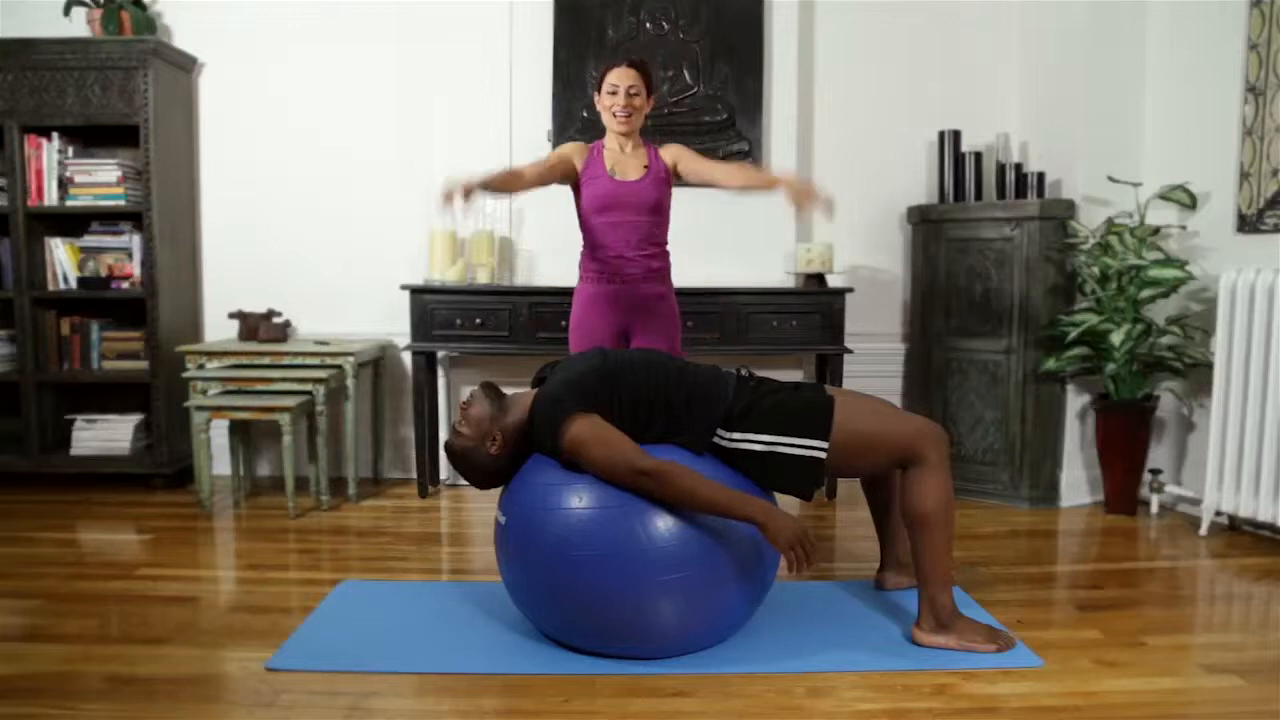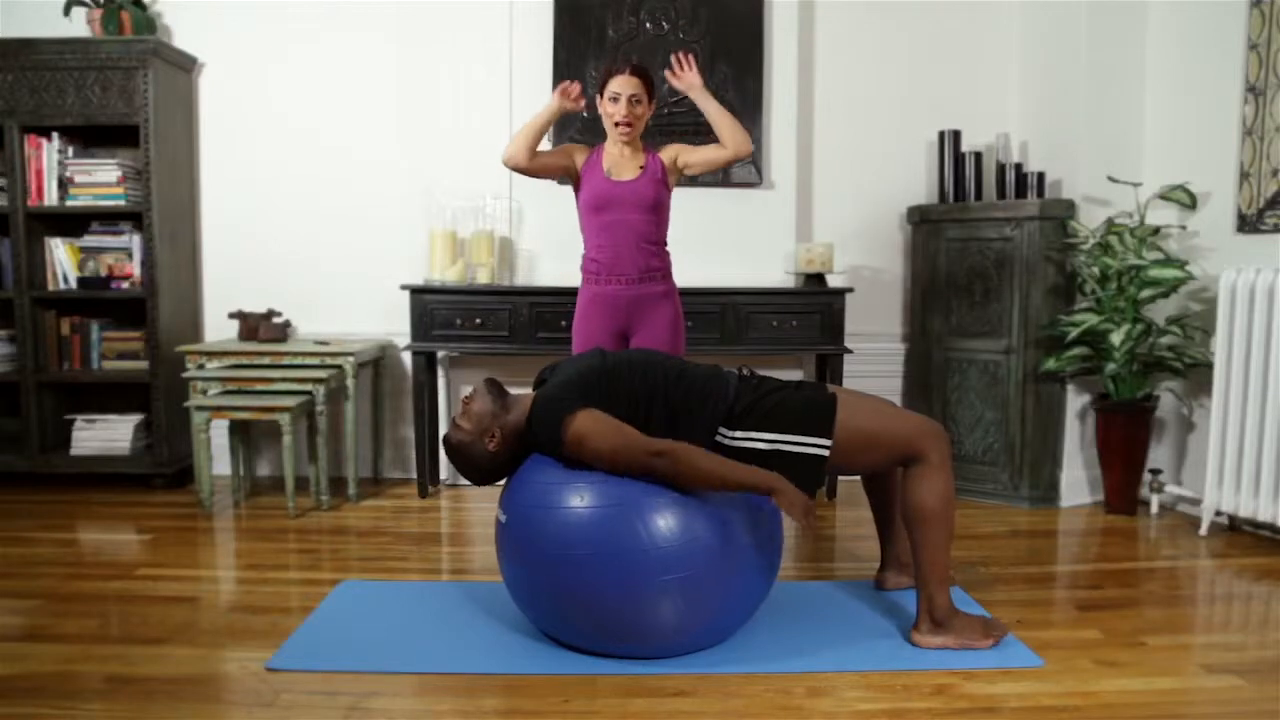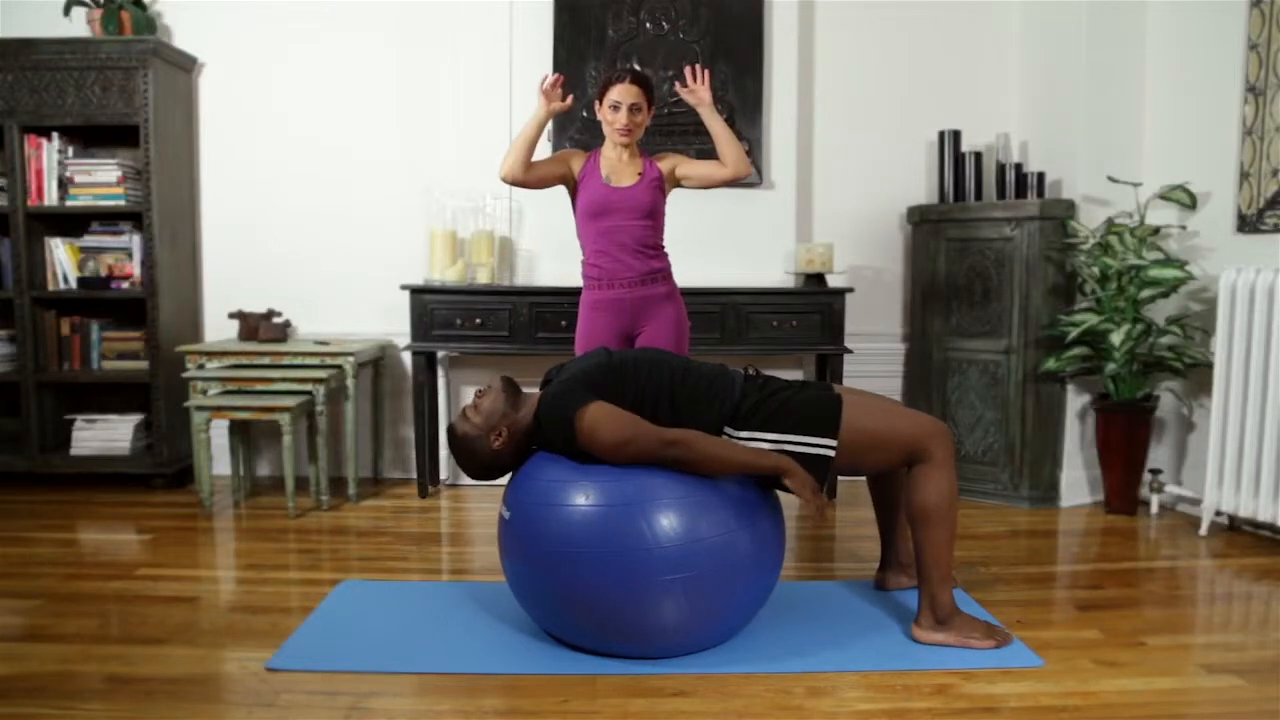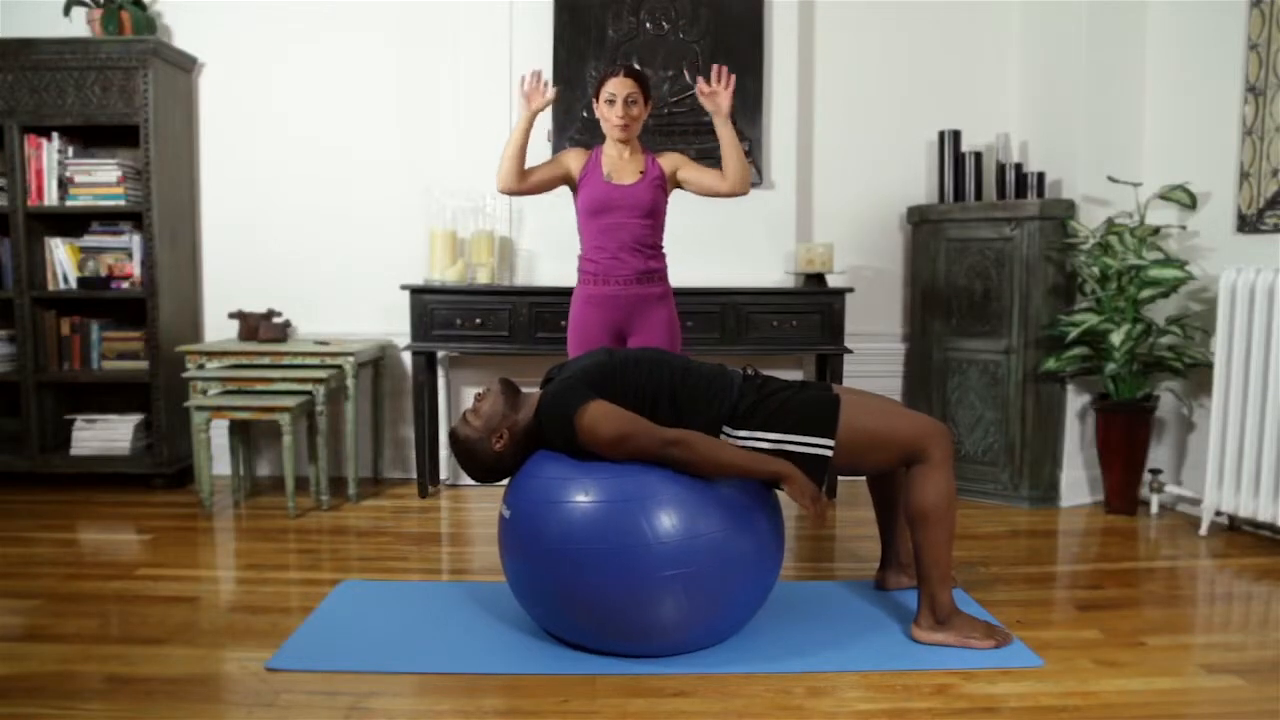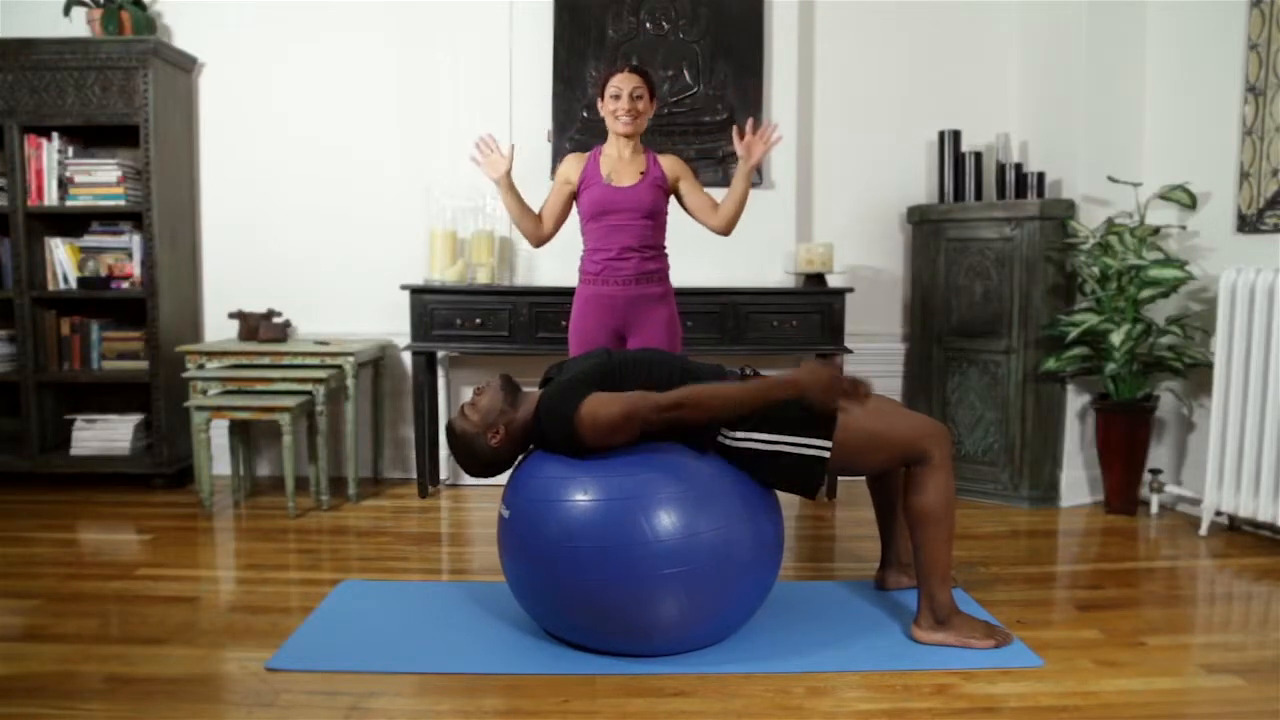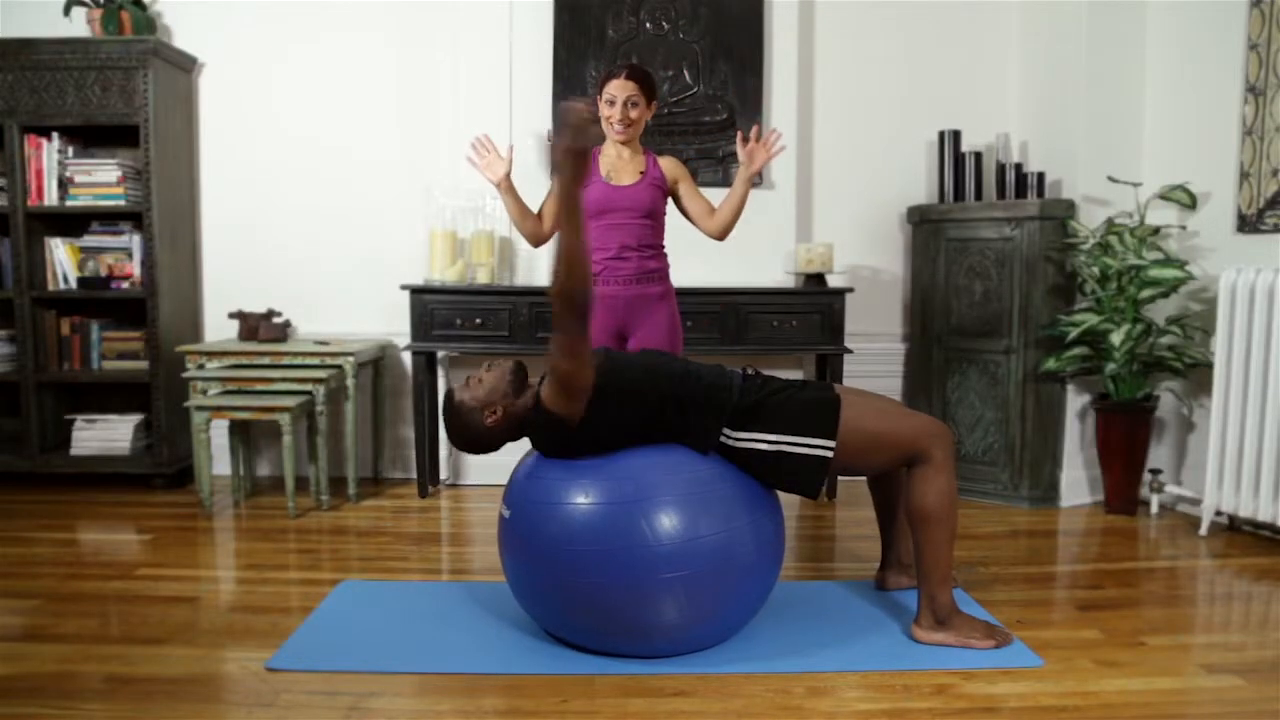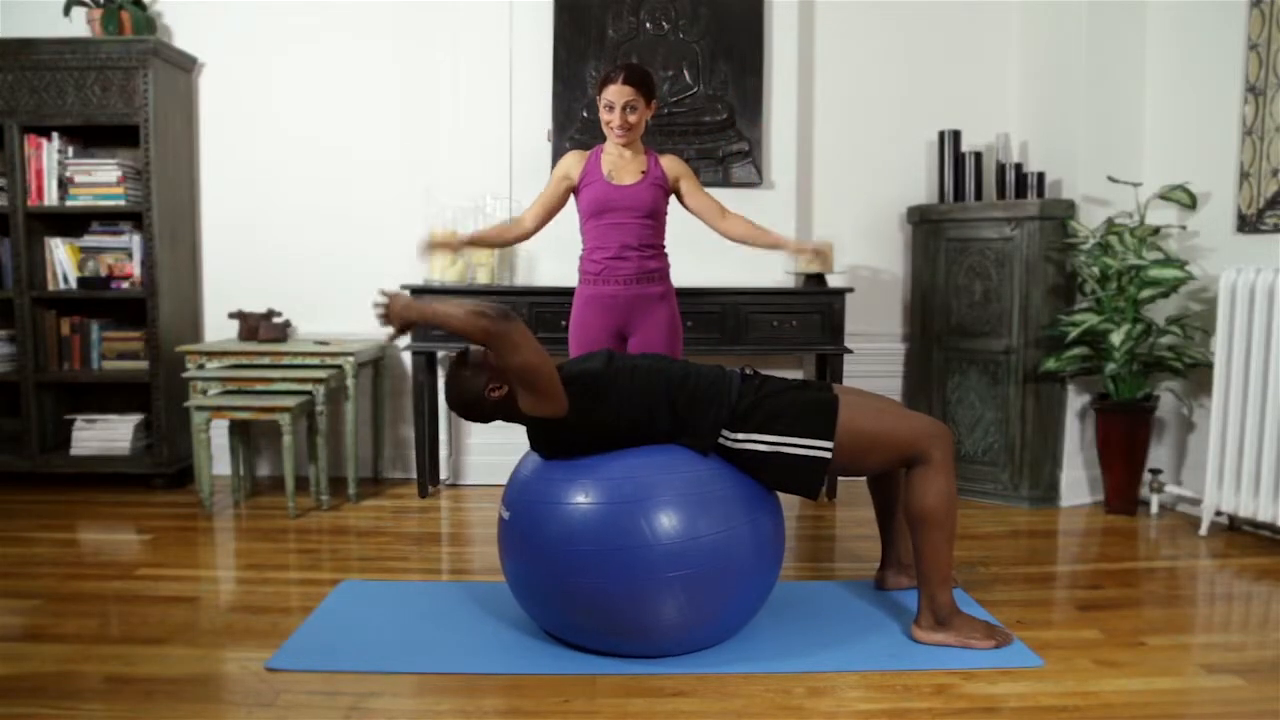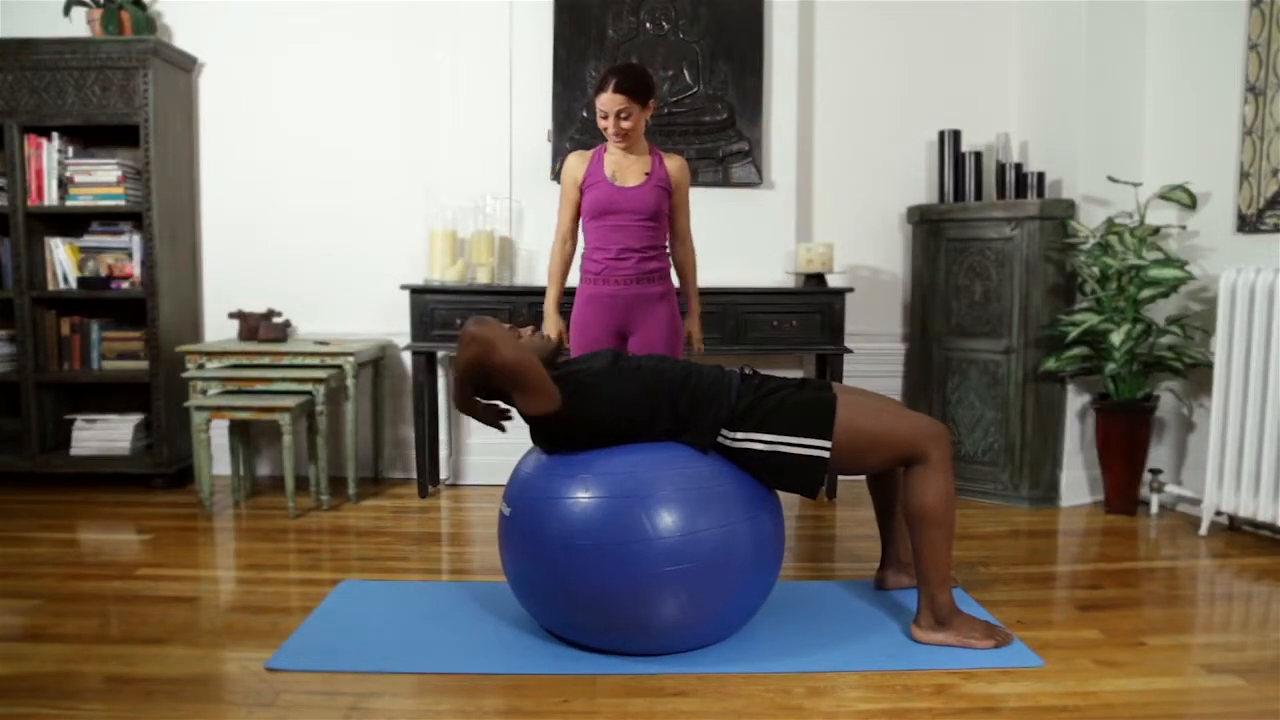
dt=0.5s
person 1, frame 1
left shoulder: (549, 385)
right shoulder: (556, 425)
right elbow: (648, 471)
right wrist: (763, 514)
left hip: (735, 394)
right hip: (739, 423)
left knee: (889, 424)
right knee: (925, 442)
left ankle: (897, 563)
right ankle: (939, 618)
person 1, frame 2
left shoulder: (548, 388)
right shoulder: (556, 424)
right elbow: (658, 455)
right wrist: (772, 482)
left hip: (735, 391)
right hip: (740, 421)
left knee: (888, 430)
right knee: (926, 441)
left ankle: (898, 565)
right ankle: (937, 616)
person 1, frame 3
left shoulder: (555, 387)
right shoulder: (564, 418)
right elbow: (672, 443)
right wrist: (781, 464)
left hip: (743, 392)
right hip: (749, 421)
left knee: (898, 429)
right knee: (931, 438)
left ankle: (899, 564)
right ankle: (939, 614)
person 1, frame 4
left shoulder: (556, 389)
right shoulder: (562, 416)
right elbow: (670, 442)
right wrist: (782, 470)
left hip: (741, 391)
right hip: (746, 420)
left knee: (895, 432)
right knee: (929, 441)
left ankle: (898, 563)
right ankle: (938, 614)
person 1, frame 5
left shoulder: (554, 390)
right shoulder: (565, 419)
right elbow: (673, 407)
right wrist: (789, 385)
left hip: (740, 404)
right hip: (741, 425)
left knee: (898, 430)
right knee: (929, 440)
left ankle: (898, 564)
right ankle: (939, 615)
person 1, frame 6
left shoulder: (557, 402)
right shoulder: (558, 419)
right elbow: (569, 306)
right wrist: (568, 187)
left hip: (740, 396)
right hip: (742, 420)
left knee: (900, 432)
right knee: (931, 442)
left ankle: (897, 564)
right ankle: (938, 616)
person 1, frame 7
left shoulder: (554, 395)
right shoulder: (550, 417)
right elbow: (499, 322)
right wrist: (416, 311)
left hip: (739, 395)
right hip: (744, 423)
left knee: (899, 429)
right knee: (931, 441)
left ankle: (898, 564)
right ankle: (939, 616)
person 1, frame 8
left shoulder: (561, 386)
right shoulder: (552, 414)
right elbow: (483, 336)
right wrist: (463, 392)
left hip: (740, 393)
right hip: (740, 420)
left knee: (897, 424)
right knee: (929, 440)
left ankle: (897, 562)
right ankle: (938, 616)
person 2, frame 1
left shoulder: (668, 158)
right shoulder: (577, 157)
left elbow: (727, 173)
right elbow: (522, 176)
left wrist: (781, 182)
right wrist: (478, 183)
left hip: (656, 302)
right hip: (597, 303)
person 2, frame 2
left shoulder: (667, 161)
right shoulder: (581, 160)
left elbow: (739, 148)
right elbow: (515, 158)
left wrist: (698, 94)
right wrist: (557, 108)
left hip: (657, 301)
right hip: (597, 302)
person 2, frame 3
left shoulder: (663, 167)
right shoulder: (576, 165)
left elbow: (736, 168)
right elbow: (512, 173)
left wrist: (705, 109)
right wrist: (544, 113)
left hip: (659, 303)
right hip: (600, 306)
person 2, frame 4
left shoulder: (666, 165)
right shoulder: (577, 162)
left elbow: (736, 184)
right elbow: (509, 183)
left wrist: (720, 116)
right wrist: (529, 113)
left hip: (652, 304)
right hip: (593, 303)
person 2, frame 5
left shoulder: (668, 167)
right shoulder: (576, 166)
left elbow: (720, 222)
right elbow: (538, 233)
left wrist: (744, 168)
right wrist: (504, 182)
left hip: (653, 304)
right hip: (594, 304)
person 2, frame 6
left shoulder: (667, 169)
left elbow: (716, 226)
right elbow: (538, 233)
left wrist: (745, 174)
right wrist: (504, 185)
left hip: (653, 304)
right hip: (595, 303)
person 2, frame 7
left shoulder: (669, 168)
right shoulder: (576, 164)
left elbow: (723, 219)
right elbow: (526, 224)
left wrist: (791, 245)
right wrist: (463, 239)
left hip: (654, 304)
right hip: (595, 304)
person 2, frame 8
left shoulder: (672, 168)
right shoulder: (579, 164)
left elbow: (681, 242)
right elbow: (565, 239)
left wrist: (692, 311)
right wrist: (551, 308)
left hip: (655, 303)
right hip: (595, 303)
